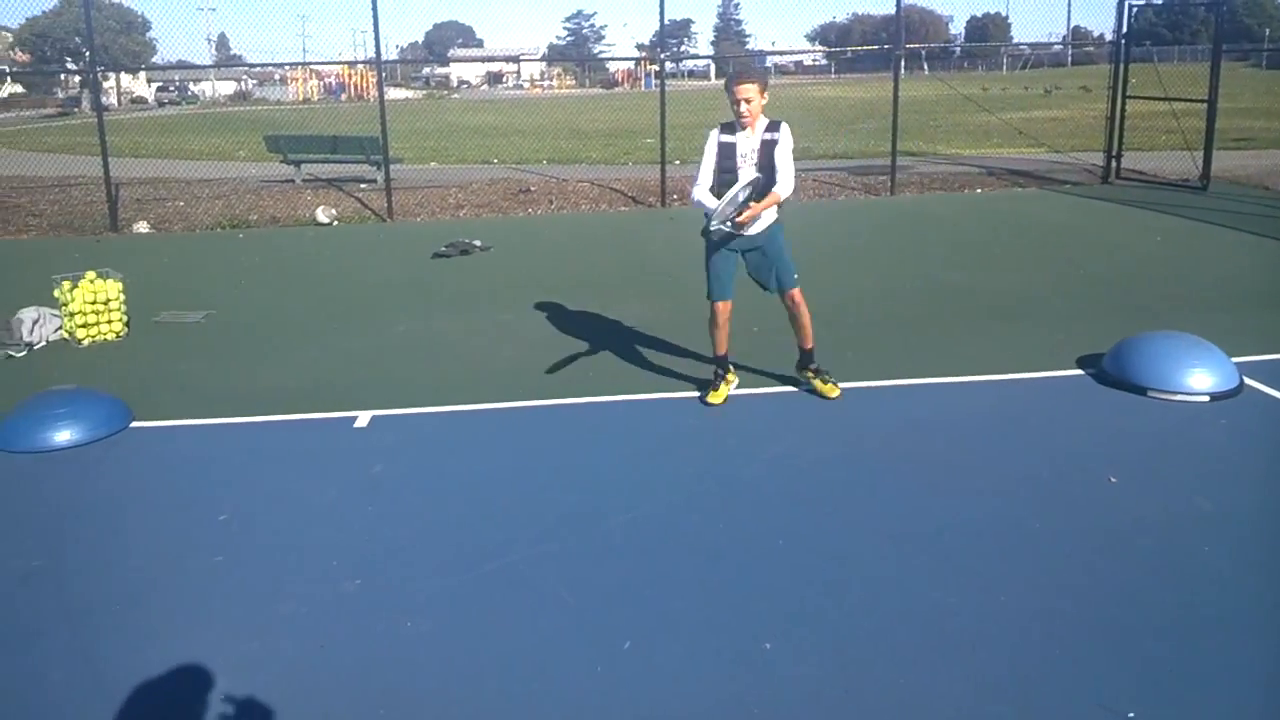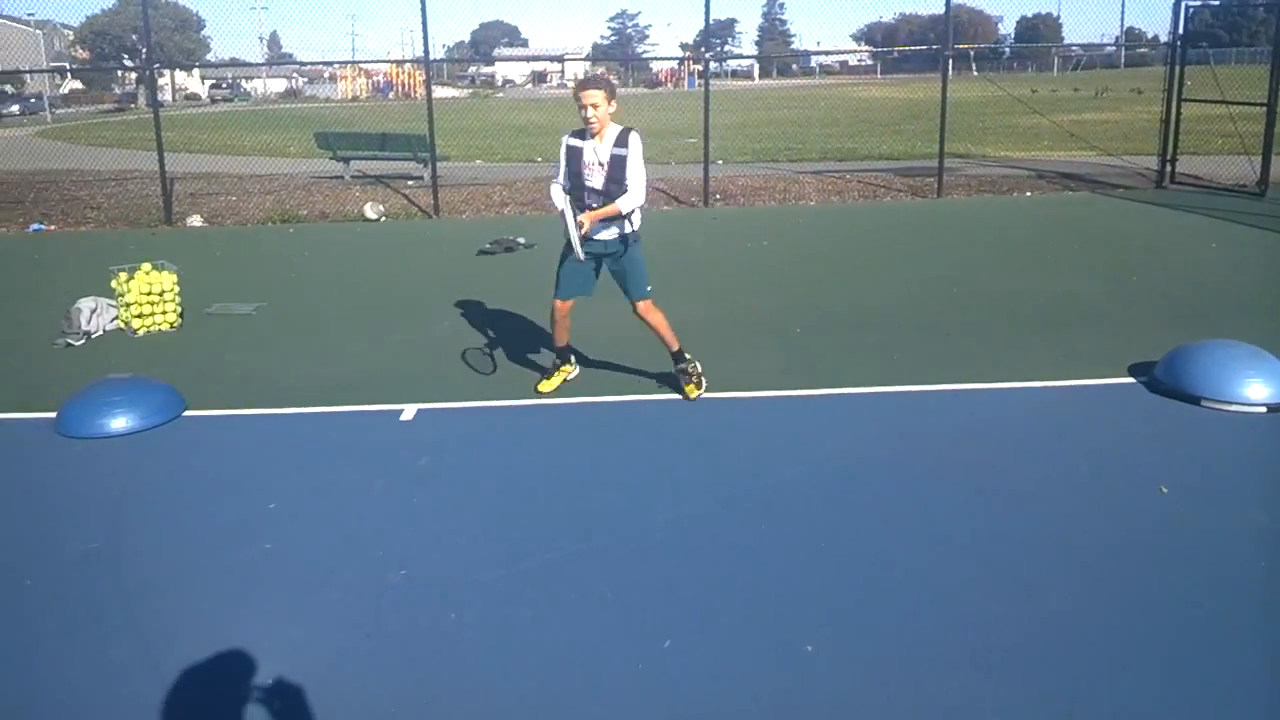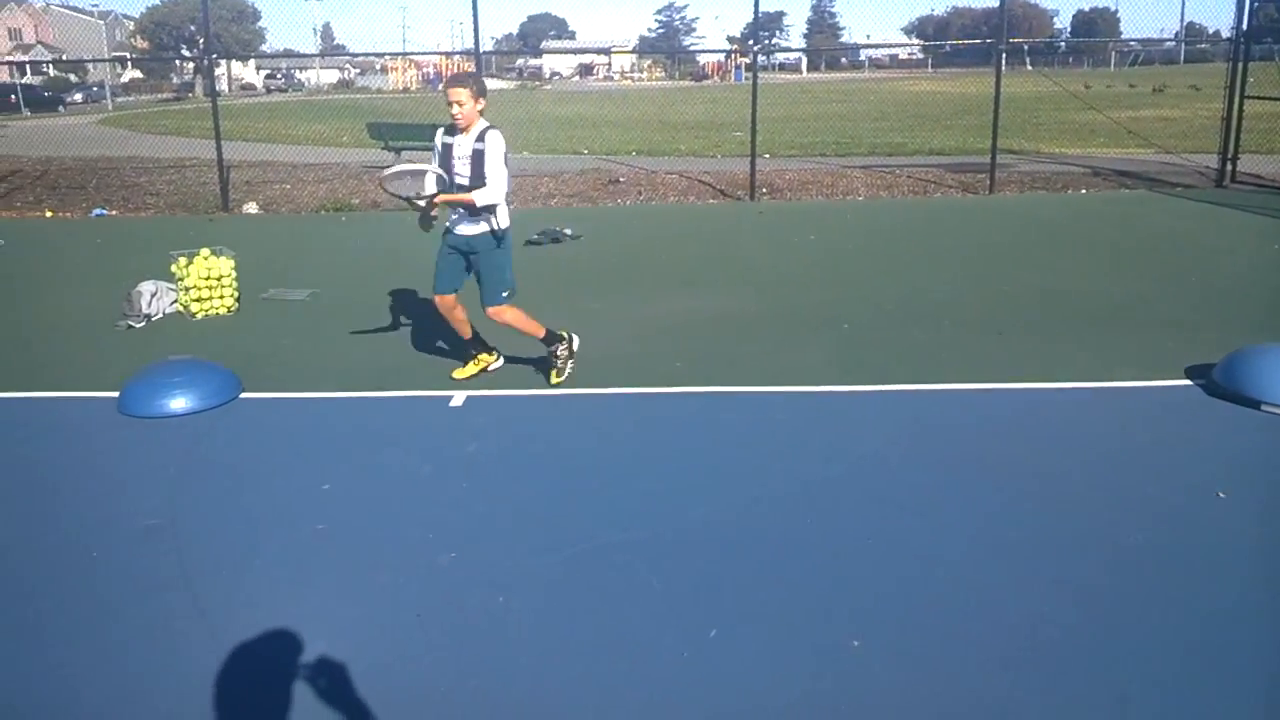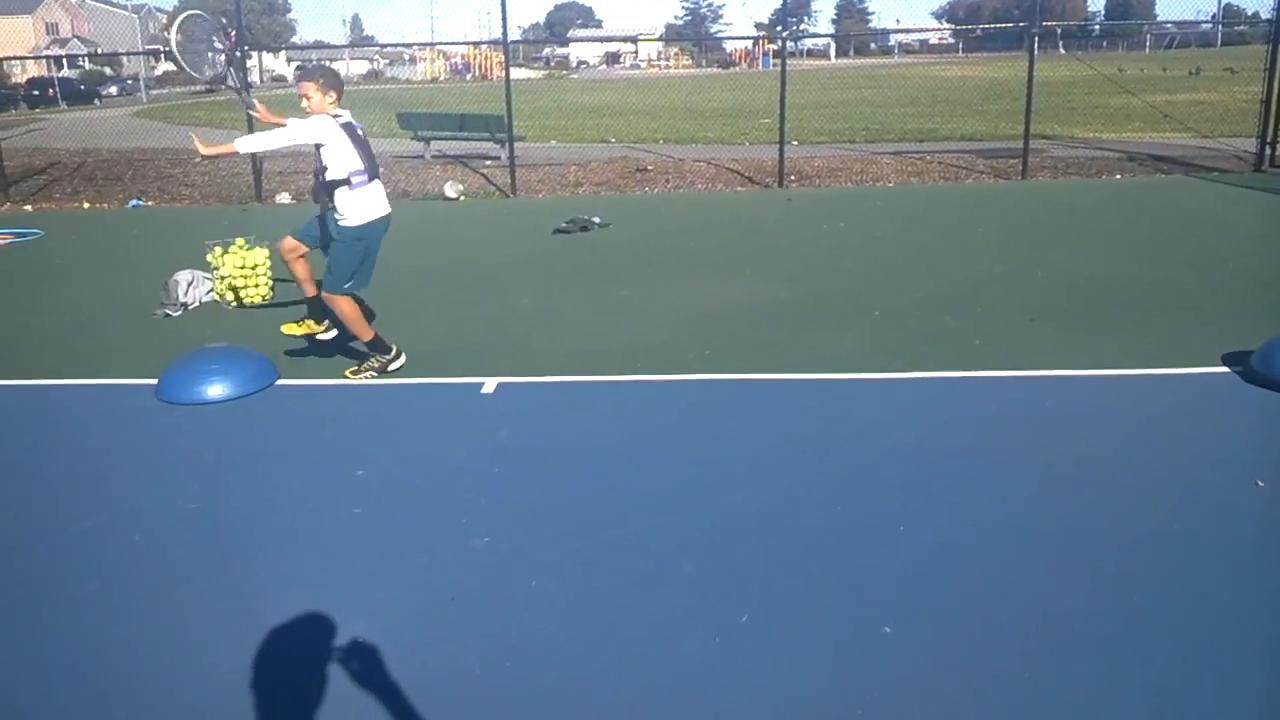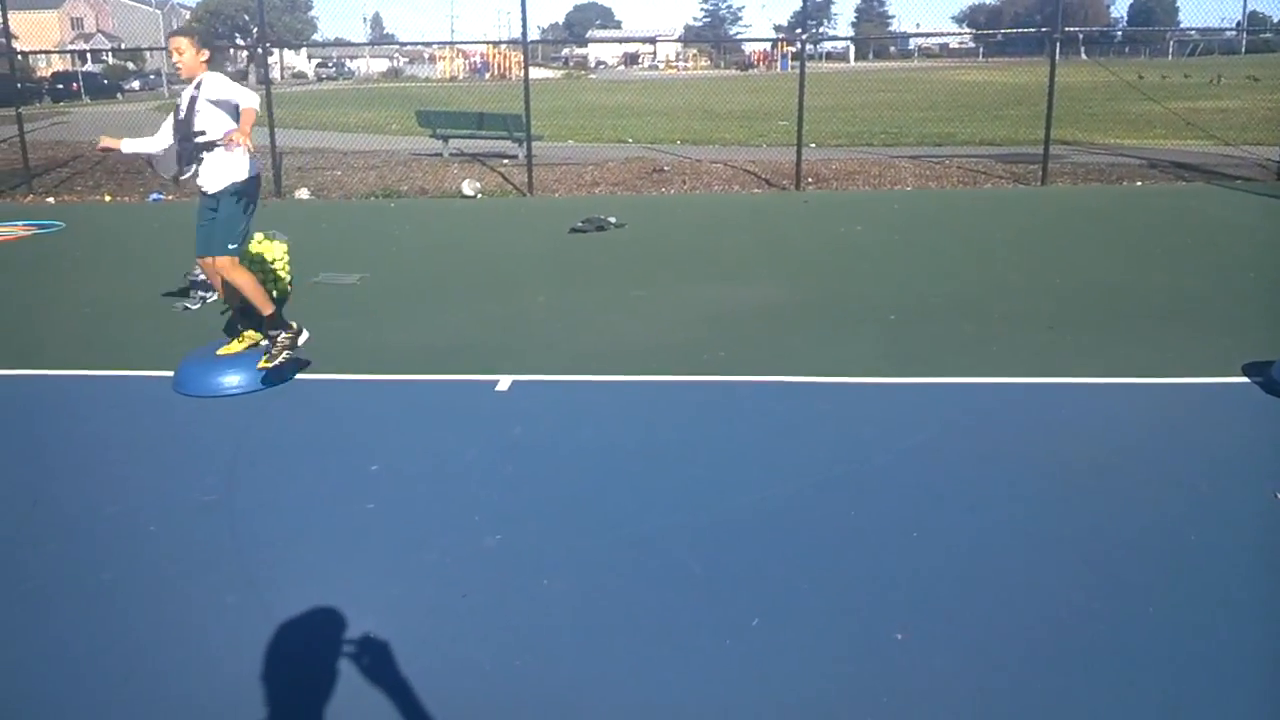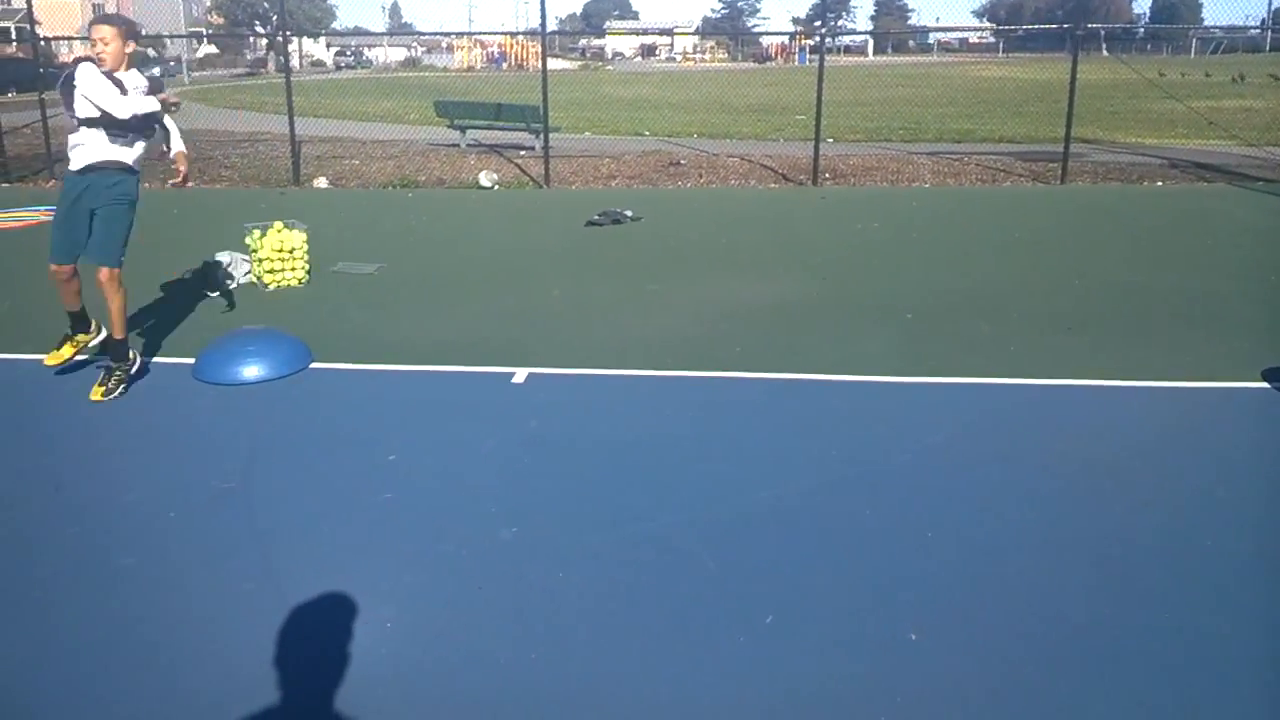
dt=0.4s
person 1, frame 1
left shoulder: (778, 132)
right shoulder: (719, 137)
left elbow: (785, 183)
right elbow: (699, 190)
left wrist: (758, 209)
left hip: (765, 228)
right hip: (723, 232)
left knee: (793, 298)
right knee: (720, 308)
left ankle: (808, 365)
right ankle: (723, 372)
person 1, frame 2
left shoulder: (630, 142)
right shoulder: (571, 142)
left elbow: (636, 195)
right elbow: (558, 186)
left wrist: (596, 216)
right wrist: (571, 215)
left hip: (621, 236)
right hip: (584, 237)
left knee: (644, 308)
right knee: (560, 306)
left ankle: (685, 363)
right ankle: (564, 363)
person 1, frame 3
left shoulder: (491, 140)
right shoulder: (444, 136)
left elbow: (495, 195)
right elbow: (440, 178)
left wrist: (449, 197)
right wrist: (433, 202)
left hip: (487, 233)
right hip: (456, 232)
left knee: (497, 312)
right knee: (443, 300)
left ankle: (560, 343)
right ankle: (485, 354)
person 1, frame 4
left shoulder: (320, 127)
right shoulder: (337, 121)
left elbow: (264, 142)
left wrist: (212, 150)
right wrist: (275, 120)
left hip: (362, 222)
right hip: (346, 214)
left knee: (333, 295)
right knee: (288, 248)
left ankle: (384, 354)
right ankle: (319, 320)
person 1, frame 5
left shoulder: (213, 83)
right shoulder: (187, 97)
left elbow: (247, 98)
right elbow: (161, 142)
left wrist: (243, 127)
right wrist: (118, 145)
left hip: (234, 184)
right hip: (212, 189)
left knee: (224, 262)
right knee: (209, 264)
left ankle: (284, 329)
right ankle: (255, 329)
person 1, frame 6
left shoulder: (144, 89)
right shoulder: (86, 73)
left elbow: (165, 127)
right elbow: (122, 107)
left wrist: (180, 155)
right wrist: (161, 103)
left hip: (119, 183)
right hip: (81, 179)
left knee: (107, 273)
right knee: (61, 267)
left ankle: (120, 358)
right ankle: (83, 329)
